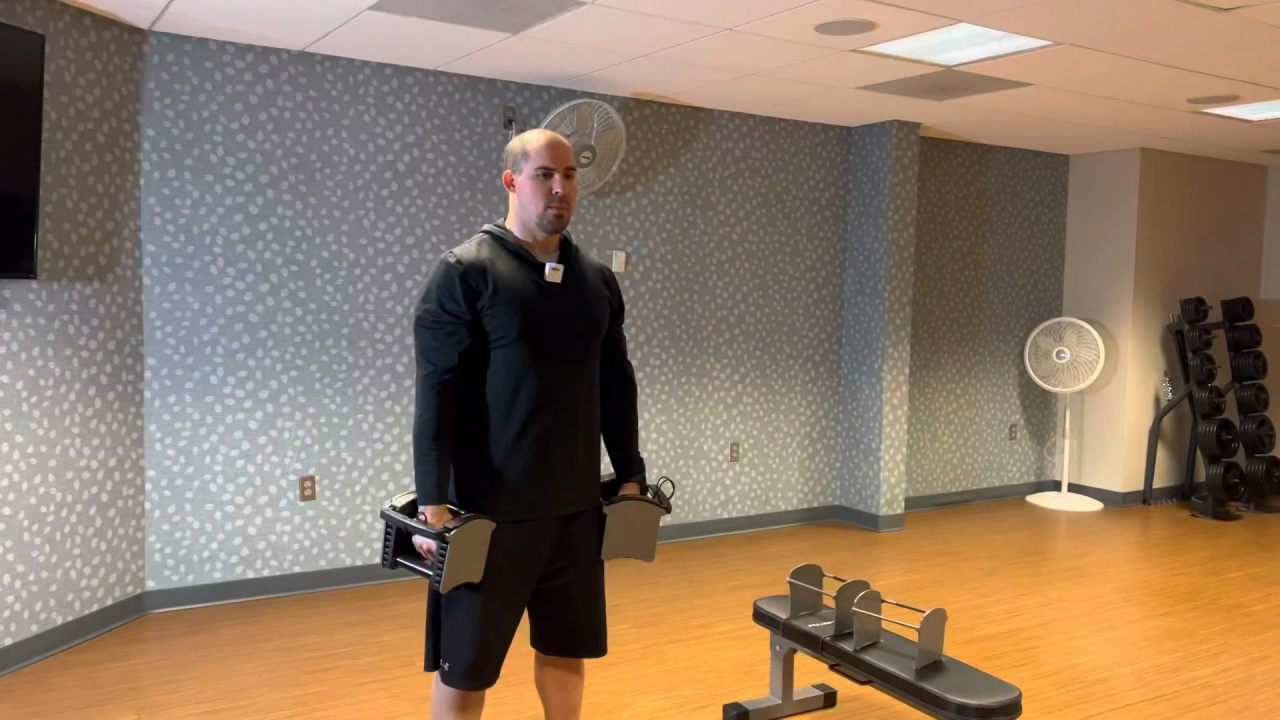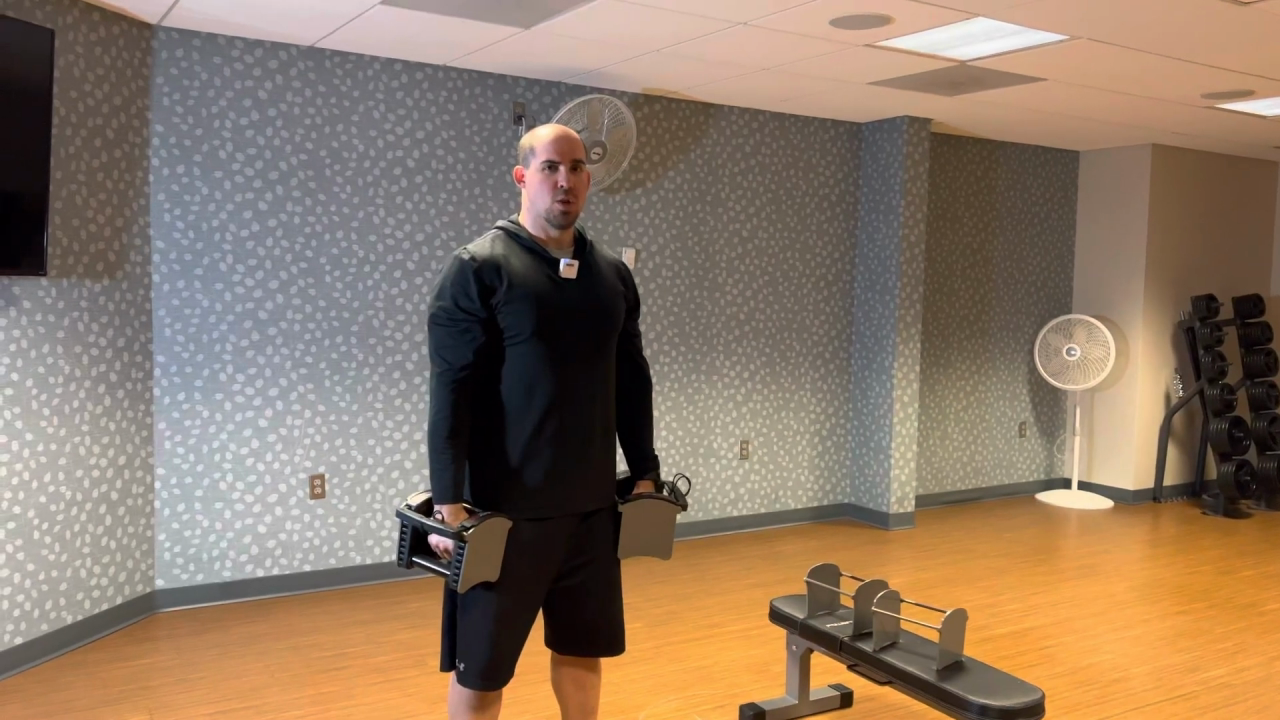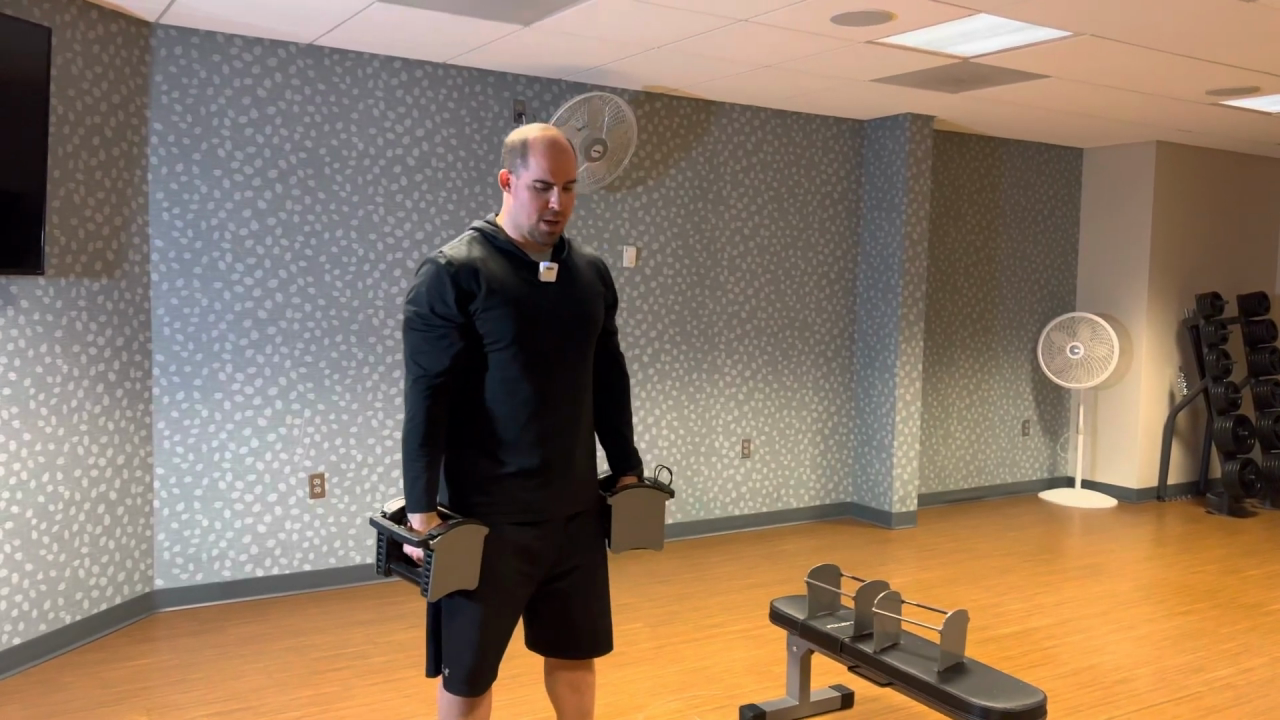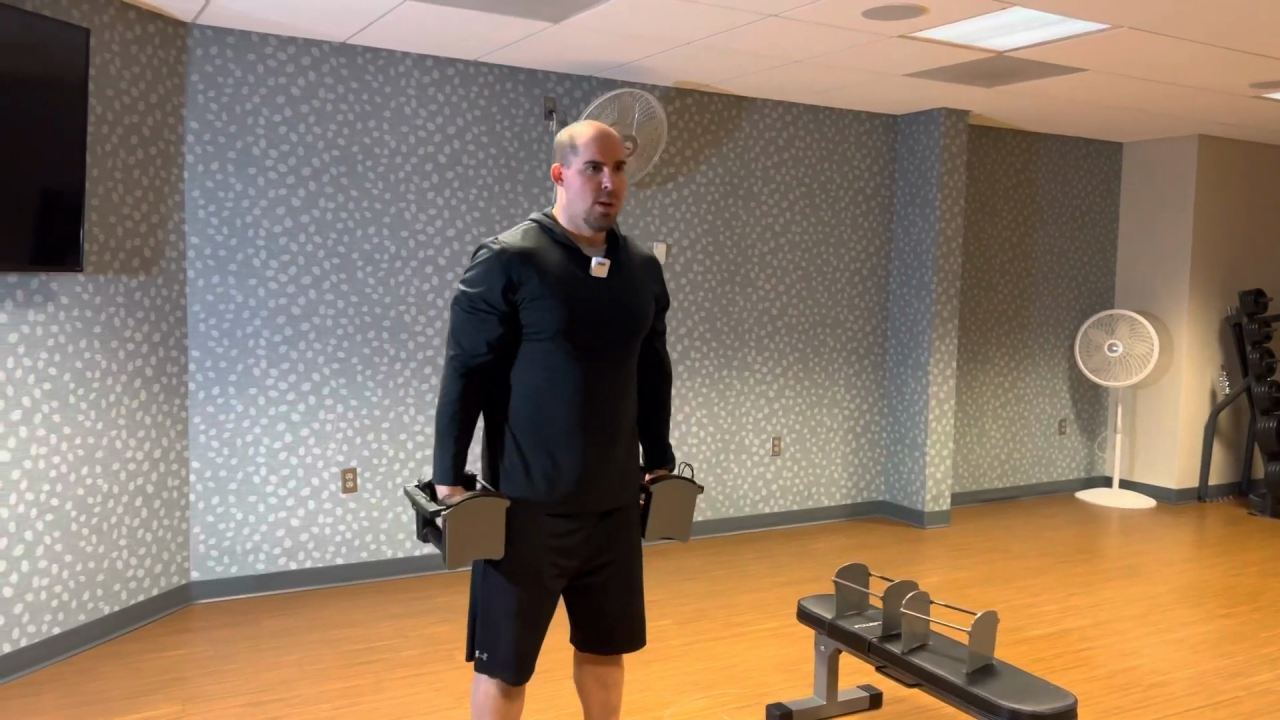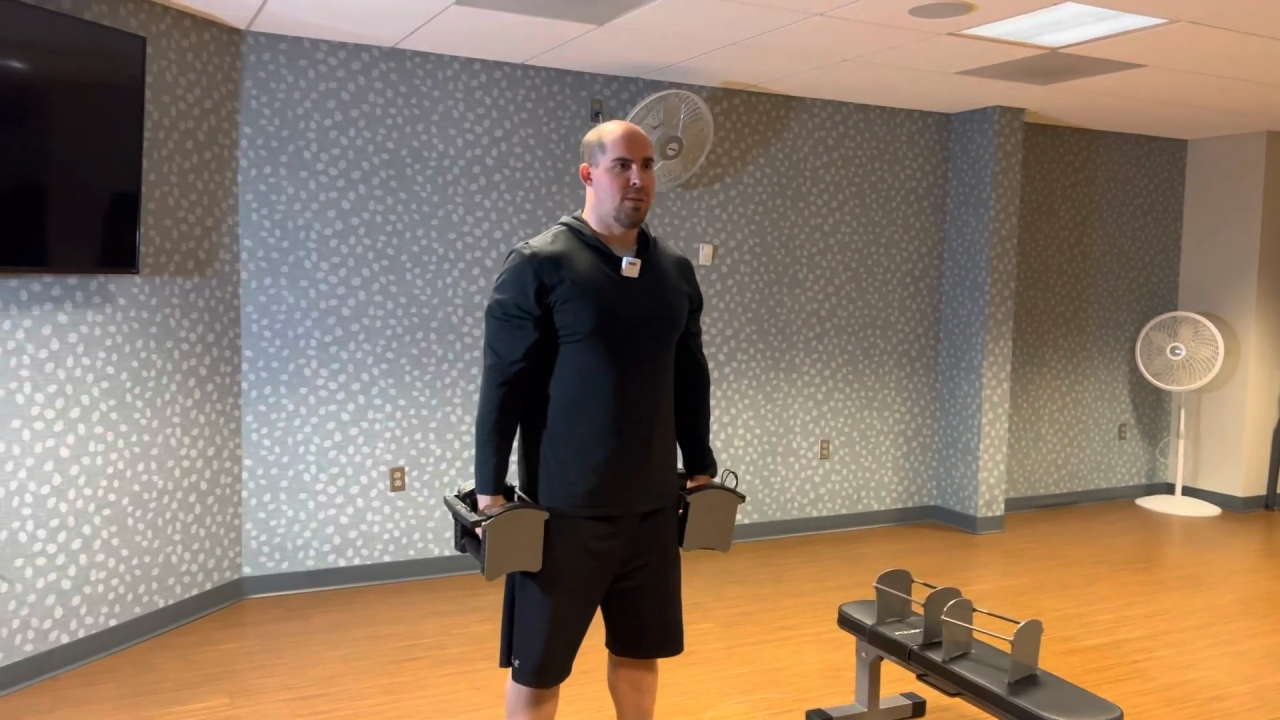
dt=1s
person 1, frame 1
left shoulder: (597, 280)
right shoulder: (464, 272)
left elbow: (616, 385)
right elbow: (437, 393)
left wrist: (631, 476)
right wrist: (432, 503)
left hip: (577, 508)
right hip: (488, 511)
left knee: (566, 649)
right knee: (465, 666)
person 1, frame 2
left shoulder: (612, 274)
right shoulder: (478, 269)
left elbow: (632, 381)
right elbow: (451, 391)
left wrist: (645, 473)
right wrist: (449, 501)
left hip: (592, 505)
right hip: (504, 510)
left knee: (583, 649)
right knee: (481, 666)
person 1, frame 3
left shoulder: (591, 273)
right shoulder: (453, 273)
left elbow: (609, 381)
right elbow: (427, 399)
left wrist: (627, 469)
right wrist: (421, 508)
left hip: (576, 506)
right hip: (486, 514)
left knee: (577, 650)
right knee: (468, 668)
person 1, frame 4
left shoulder: (643, 269)
right shoulder: (506, 261)
right elbow: (465, 375)
left wrist: (660, 461)
right wrist: (448, 477)
left hip: (613, 497)
right hip: (528, 500)
left knee: (607, 643)
right knee: (505, 656)
person 1, frame 5
left shoulder: (676, 272)
right shoulder: (538, 265)
left elbow: (691, 378)
right elbow: (503, 383)
left wrist: (700, 467)
right wrist: (490, 487)
left hip: (652, 501)
right hip: (562, 505)
left knee: (640, 648)
right knee: (538, 659)
